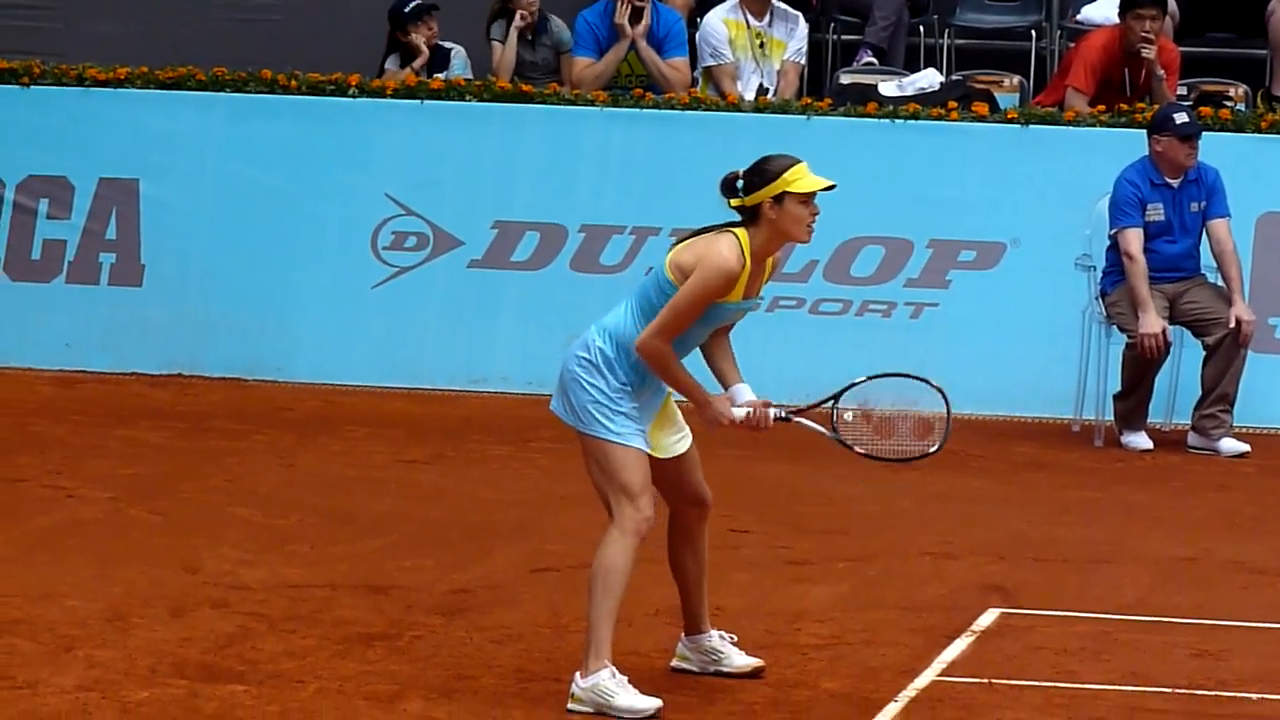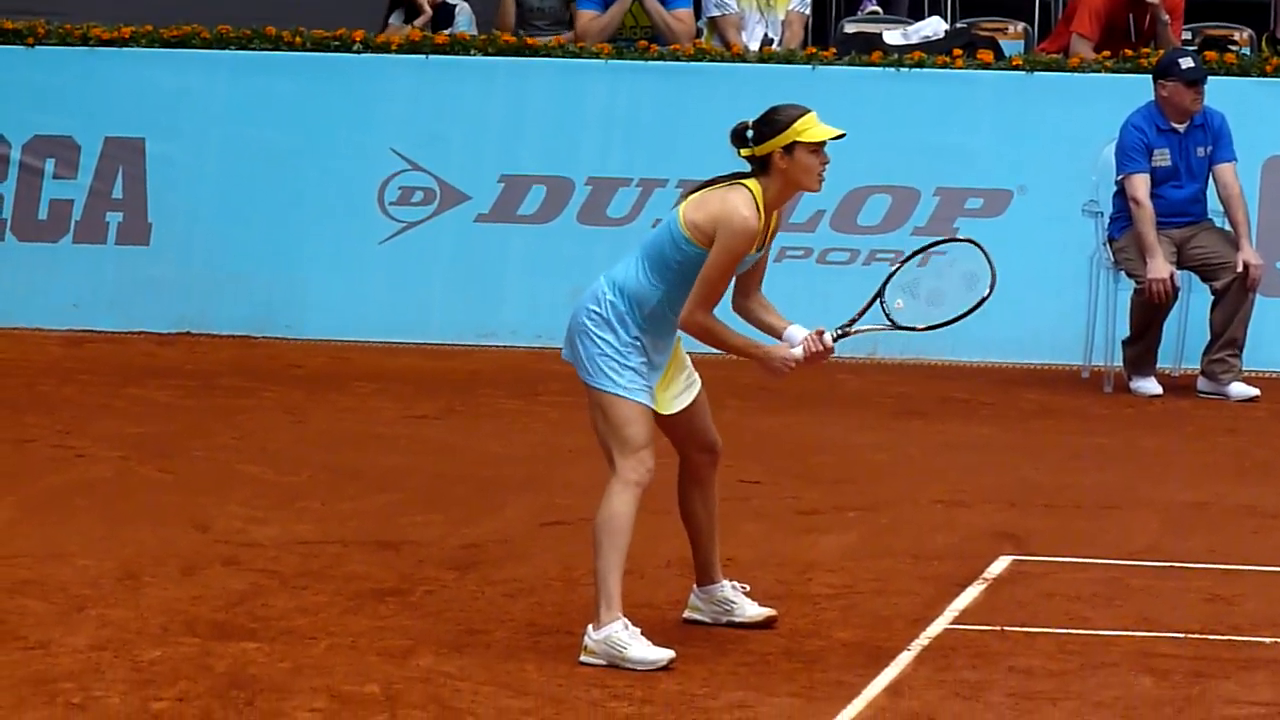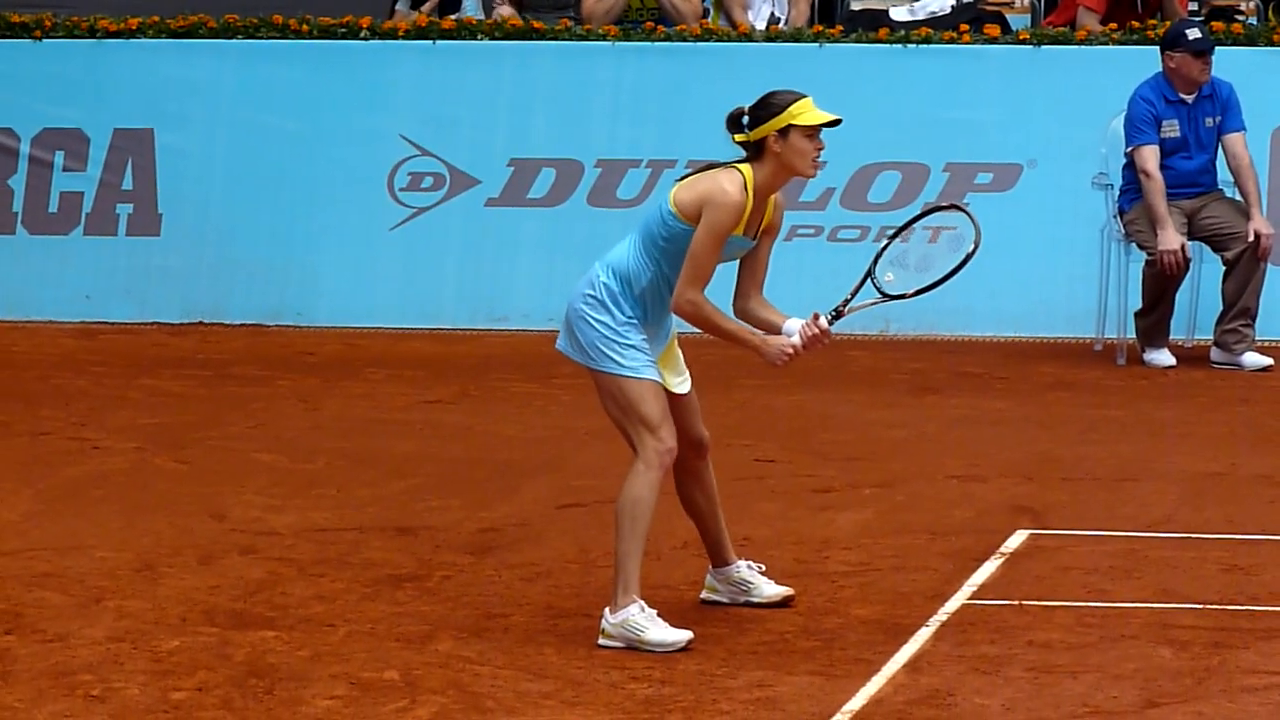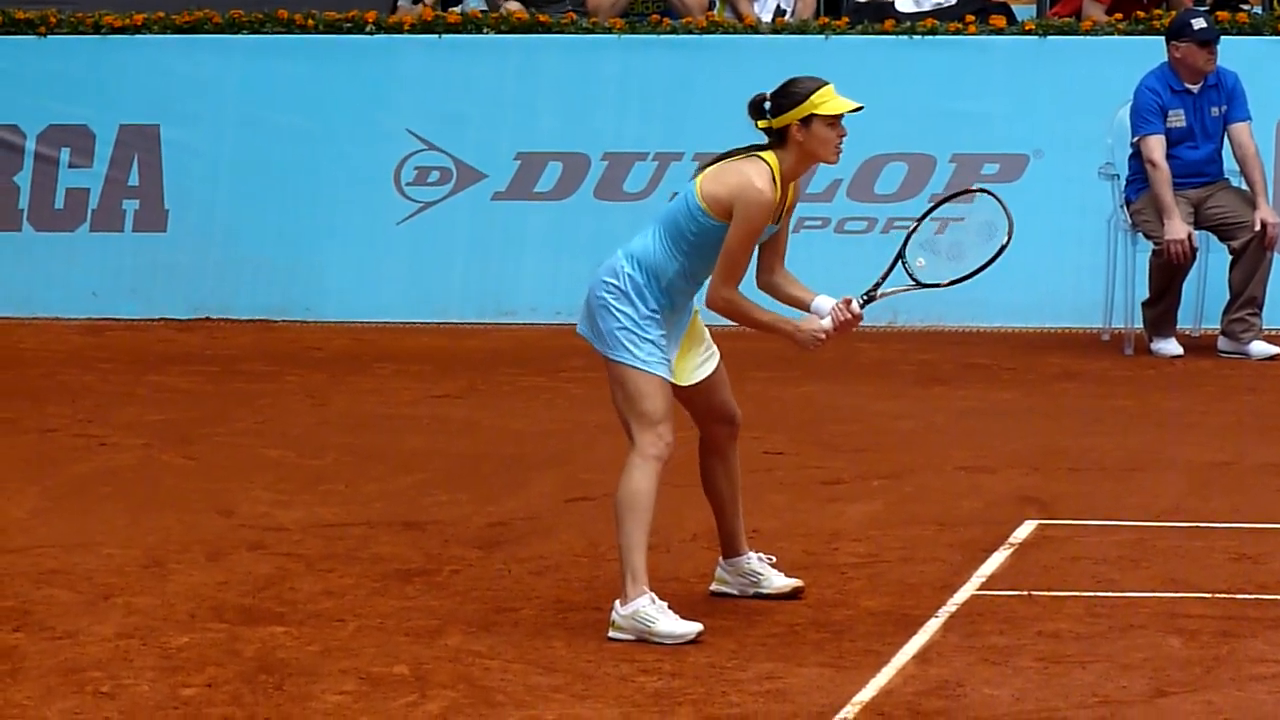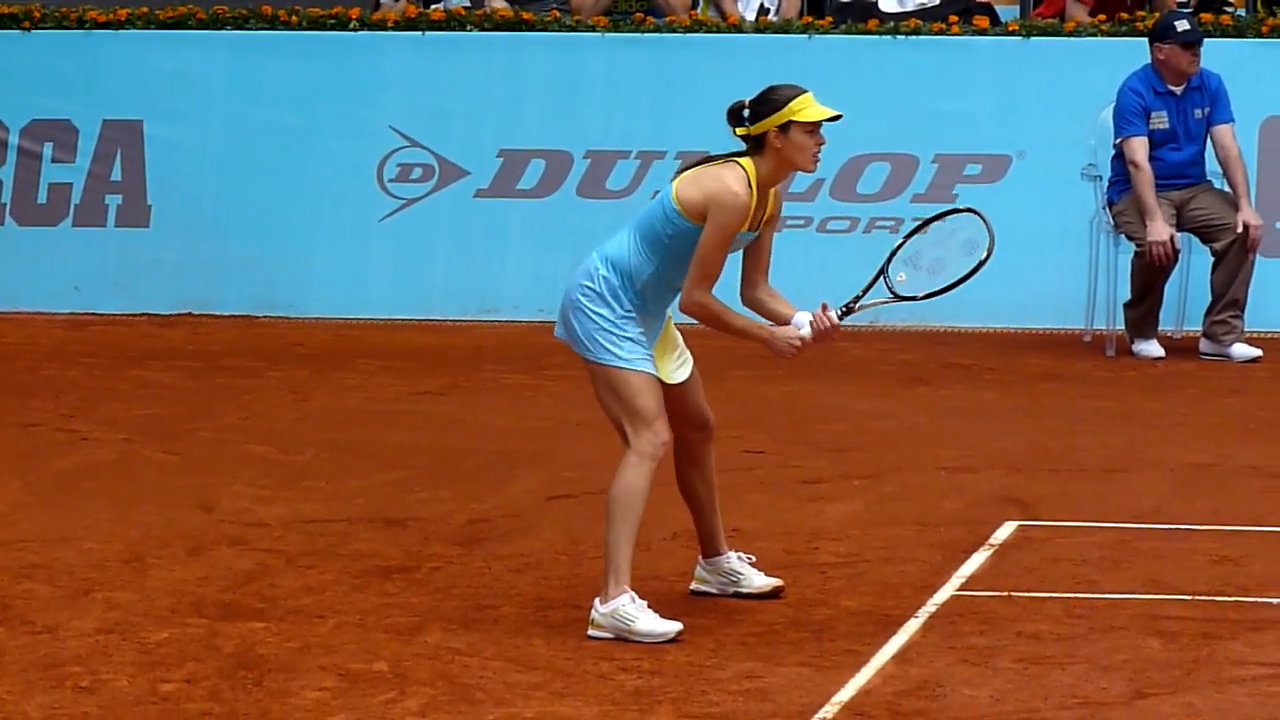
dt=0.4s
person 1, frame 1
left shoulder: (763, 260)
right shoulder: (725, 258)
right elbow: (650, 342)
left wrist: (742, 393)
right wrist: (706, 404)
left hip: (644, 385)
right hip: (603, 376)
left knee: (693, 506)
right knee: (633, 516)
left ankle: (698, 642)
person 1, frame 2
left shoulder: (768, 213)
right shoulder: (741, 216)
left elbow: (747, 298)
right elbow: (696, 317)
left wrist: (796, 336)
right wrist: (764, 354)
left hip: (653, 334)
right hip: (611, 327)
left knee: (703, 453)
right knee: (634, 469)
left ankle: (711, 592)
right ankle: (607, 628)
person 1, frame 3
left shoulder: (770, 210)
right shoulder: (728, 193)
left elbow: (747, 301)
right elbow: (687, 299)
left wrist: (794, 328)
right wrist: (760, 344)
left hip: (649, 320)
right hip: (608, 312)
left knee: (694, 446)
right knee: (658, 449)
left ankle: (726, 573)
right ankle: (623, 611)
person 1, frame 4
left shoulder: (784, 184)
right shoulder: (756, 188)
left elbow: (770, 274)
right elbow: (722, 296)
left wrist: (823, 306)
right wrist: (792, 329)
left hip: (670, 306)
right hip: (629, 300)
left knee: (723, 425)
right knee: (653, 442)
left ankle: (737, 565)
right ankle: (633, 602)
person 1, frame 5
left shoulder: (767, 200)
right shoulder: (733, 191)
left elbow: (755, 291)
right elbow: (696, 299)
left wrist: (802, 320)
right wrist: (770, 336)
left hip: (644, 310)
right hip: (603, 303)
left knee: (696, 430)
right knee: (651, 439)
left ankle: (716, 564)
right ankle: (613, 602)
person 2, frame 1
left shoulder: (1208, 178)
right shoulder: (1131, 182)
left elbow: (1223, 242)
right elbow: (1132, 253)
left wrist: (1238, 301)
right wrist: (1147, 313)
left hip: (1188, 282)
right hip: (1131, 283)
left knee: (1235, 325)
right knee: (1151, 338)
left ankle: (1209, 429)
right ankle: (1131, 425)
person 2, frame 2
left shoulder: (1214, 123)
right shoulder: (1137, 127)
left elbow: (1229, 187)
right elbow: (1139, 198)
left wrist: (1245, 245)
right wrist: (1154, 258)
left hip: (1195, 227)
right hip: (1139, 229)
left knee: (1243, 270)
right knee: (1159, 284)
left ankle: (1219, 373)
right ankle: (1140, 370)
person 2, frame 3
left shoulder: (1223, 93)
right shoulder: (1145, 99)
left elbow: (1239, 156)
right elbow: (1149, 170)
left wrist: (1256, 215)
right wrist: (1165, 230)
left hip: (1205, 198)
right hip: (1149, 201)
left knee: (1254, 239)
right knee: (1171, 255)
left ankle: (1232, 344)
right ankle: (1153, 342)
person 2, frame 4
left shoulder: (1228, 83)
right shoulder: (1152, 89)
left elbow: (1245, 146)
right elbow: (1155, 160)
right wrist: (1172, 219)
left hip: (1211, 187)
right hip: (1155, 190)
right knee: (1178, 245)
left ankle: (1239, 333)
right ankle: (1161, 331)
person 2, frame 5
left shoulder: (1211, 85)
right shoulder: (1134, 90)
left elbow: (1227, 147)
right elbow: (1137, 161)
left wrist: (1244, 205)
right wrist: (1154, 221)
left hip: (1193, 188)
right hip: (1137, 192)
left knee: (1242, 231)
right knee: (1159, 245)
left ankle: (1221, 334)
right ankle: (1142, 332)
